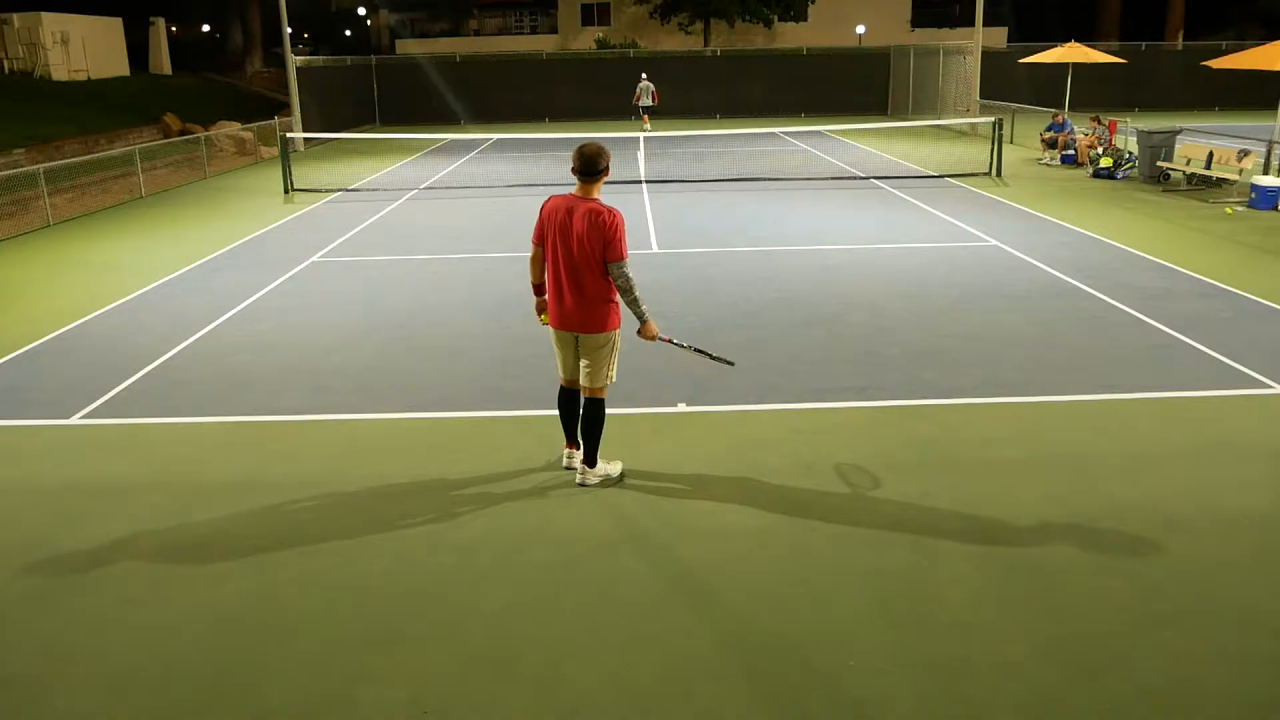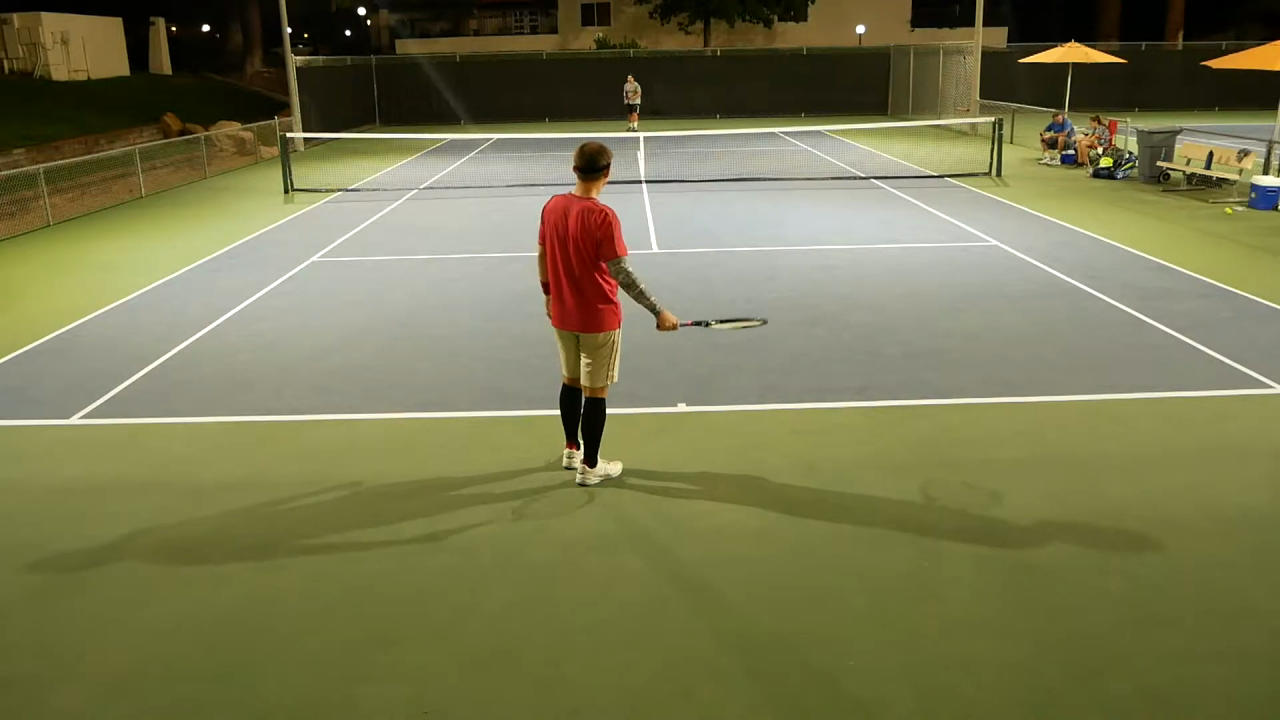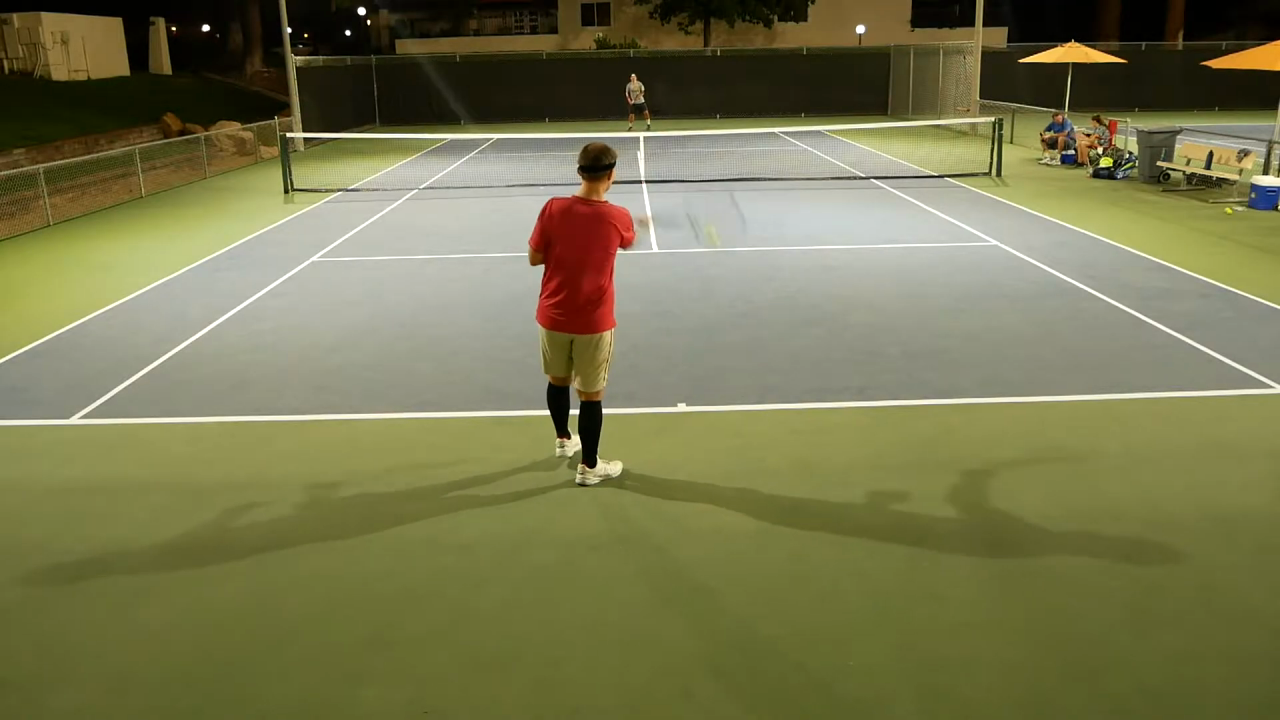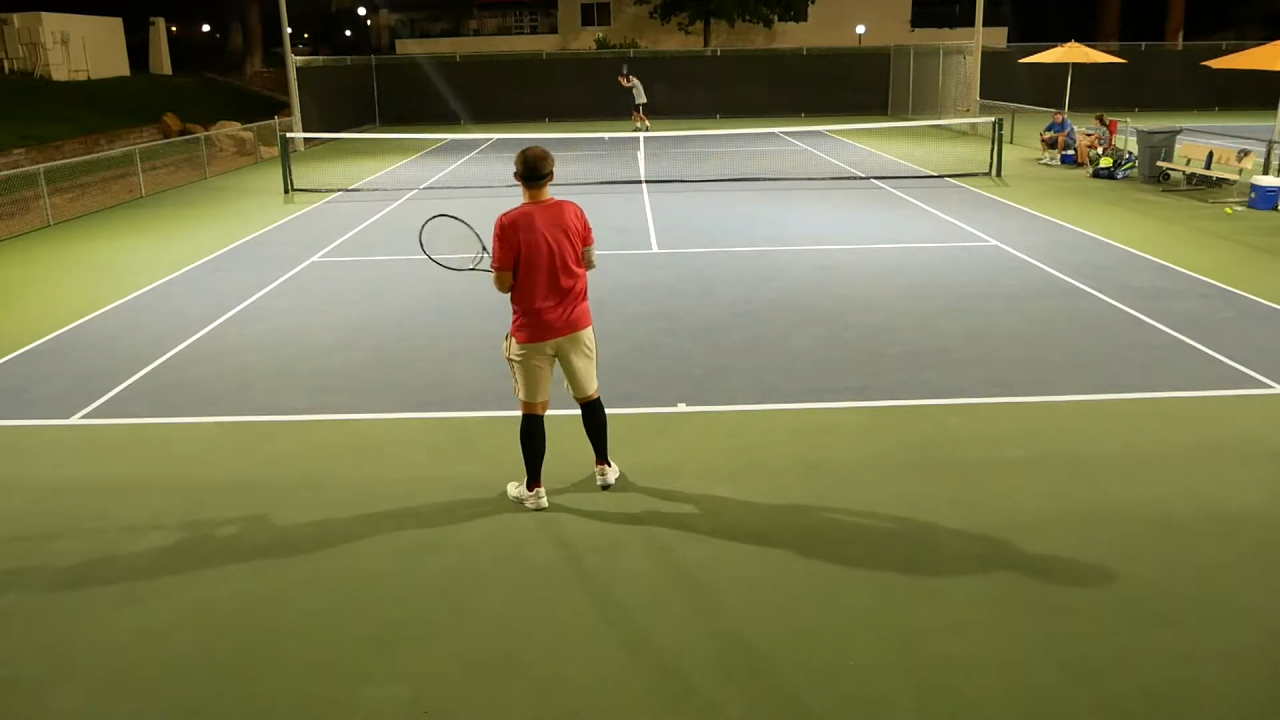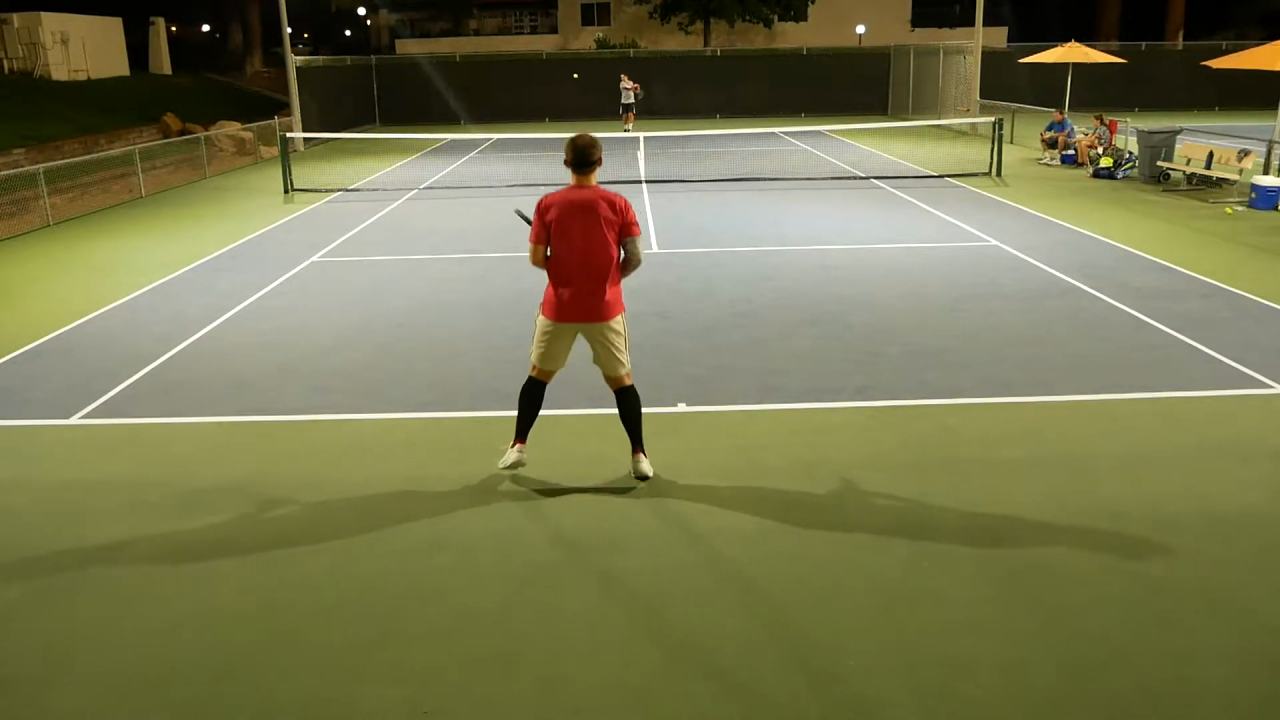
dt=1s
person 1, frame 1
left shoulder: (550, 207)
right shoulder: (608, 218)
left elbow: (536, 257)
right elbow: (620, 276)
left wrist: (540, 295)
right wrist: (645, 320)
left hip: (560, 317)
right hip: (598, 321)
left knee: (568, 383)
right knee: (594, 391)
left ankle: (571, 449)
right ankle: (589, 466)
person 1, frame 2
left shoulder: (552, 206)
right shoulder: (603, 216)
left elbow: (543, 255)
right elbow: (620, 272)
left wrist: (548, 292)
right wrist: (658, 311)
left hip: (564, 315)
right hip: (599, 318)
left knee: (571, 382)
right knee: (596, 391)
left ankle: (572, 449)
right ankle: (589, 466)
person 1, frame 3
left shoulder: (554, 208)
right shoulder: (619, 218)
left elbow: (534, 258)
right wrist: (635, 228)
left hip: (552, 316)
right hip: (594, 322)
left knee: (557, 381)
right knee: (592, 395)
left ankle: (563, 440)
right ankle: (589, 467)
person 1, frame 4
left shoulder: (508, 222)
right shoulder: (573, 213)
left elbow: (504, 283)
right elbow: (589, 263)
left hip: (532, 331)
right hip: (576, 324)
left knee: (533, 409)
right knee: (589, 397)
left ankle: (534, 488)
right ankle: (604, 467)
person 1, frame 5
left shoulder: (548, 204)
right shoulder: (618, 204)
left elbow: (536, 259)
right elbow: (634, 258)
left hip: (559, 309)
right hip: (605, 310)
left knee: (538, 376)
right knee: (622, 382)
left ankle: (518, 446)
right ankle: (638, 456)
